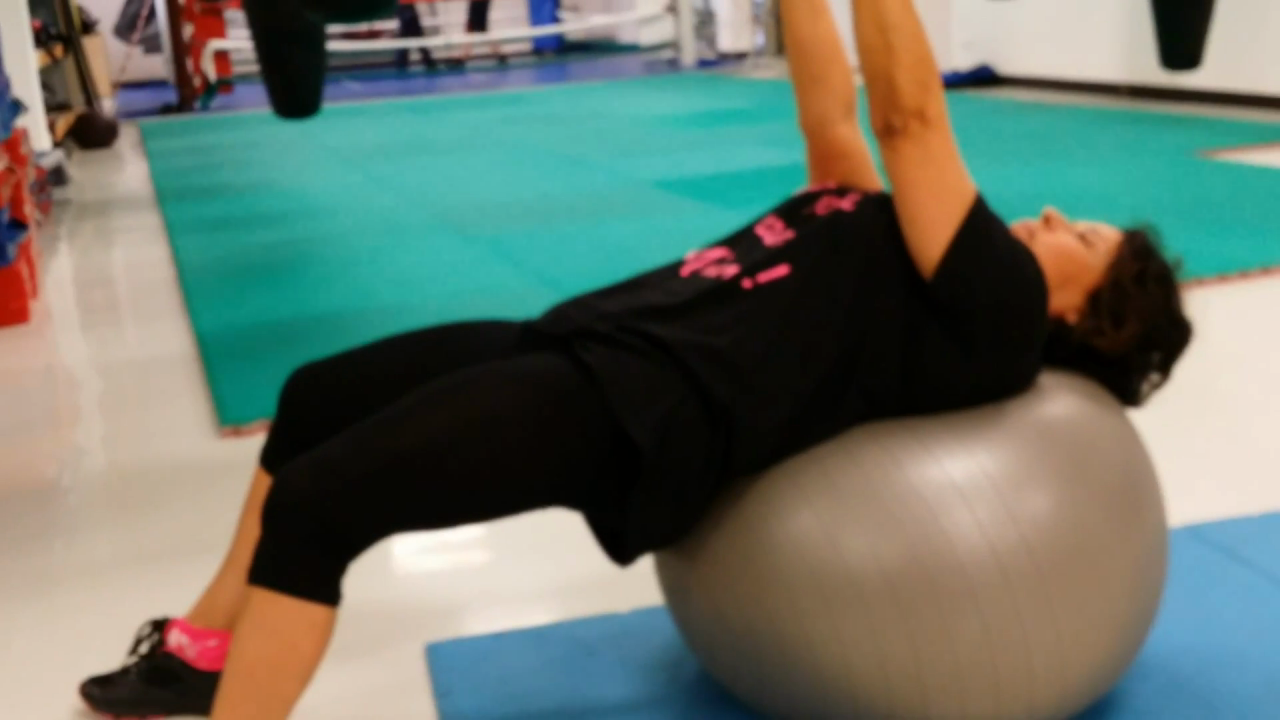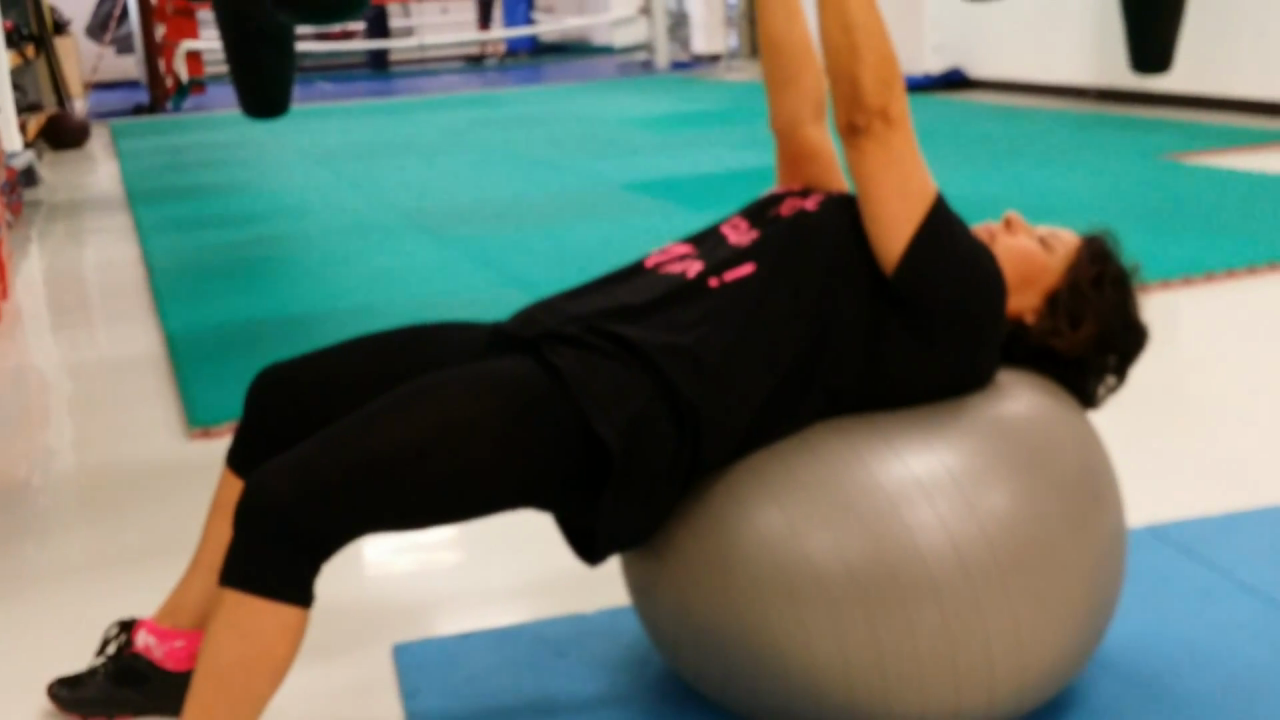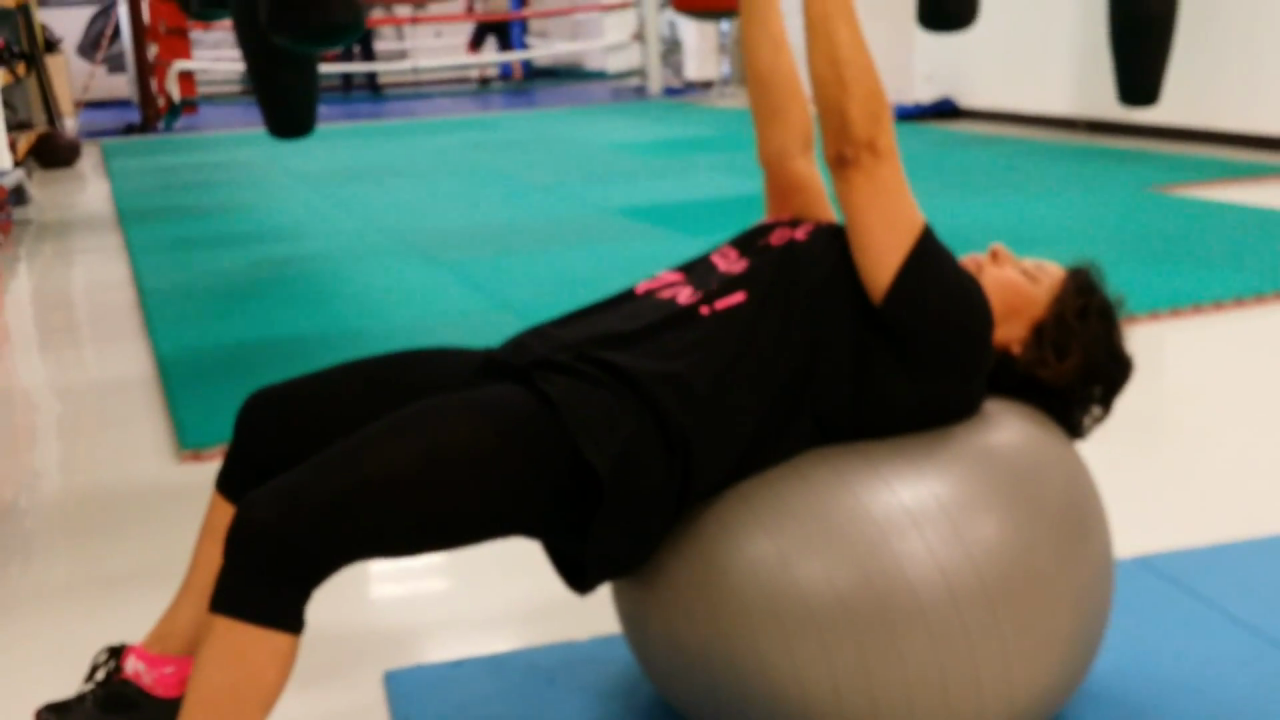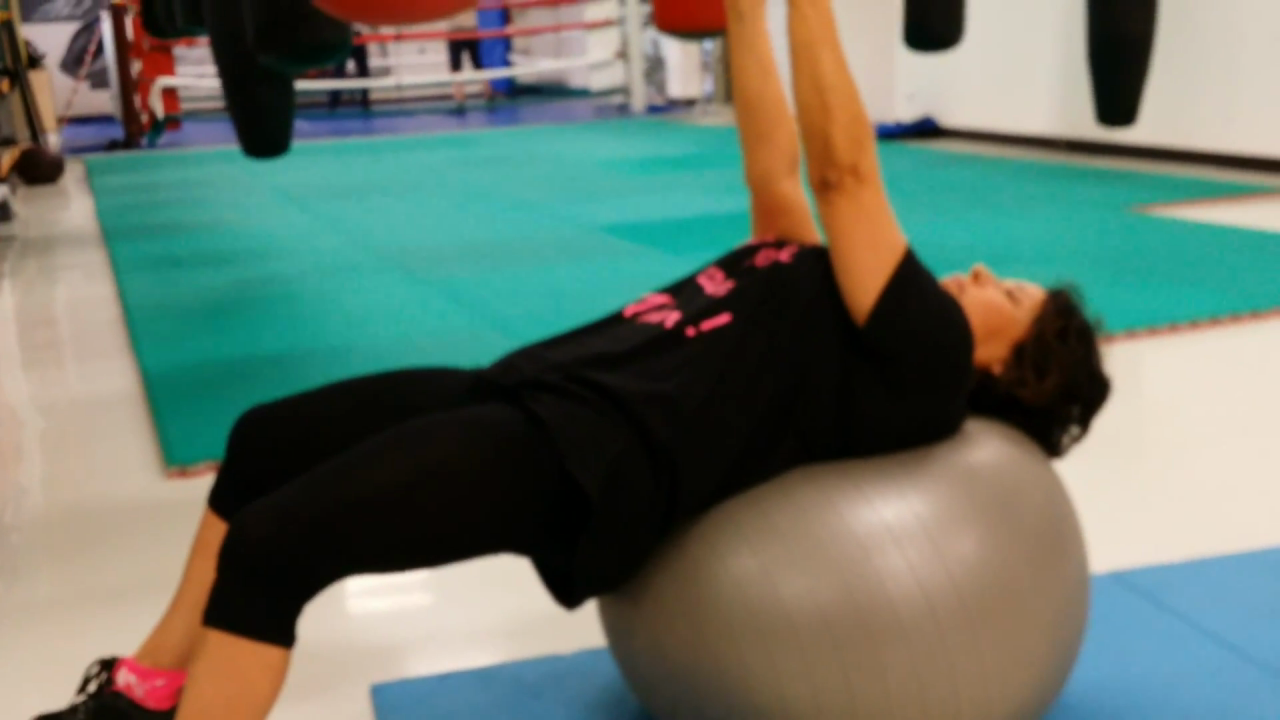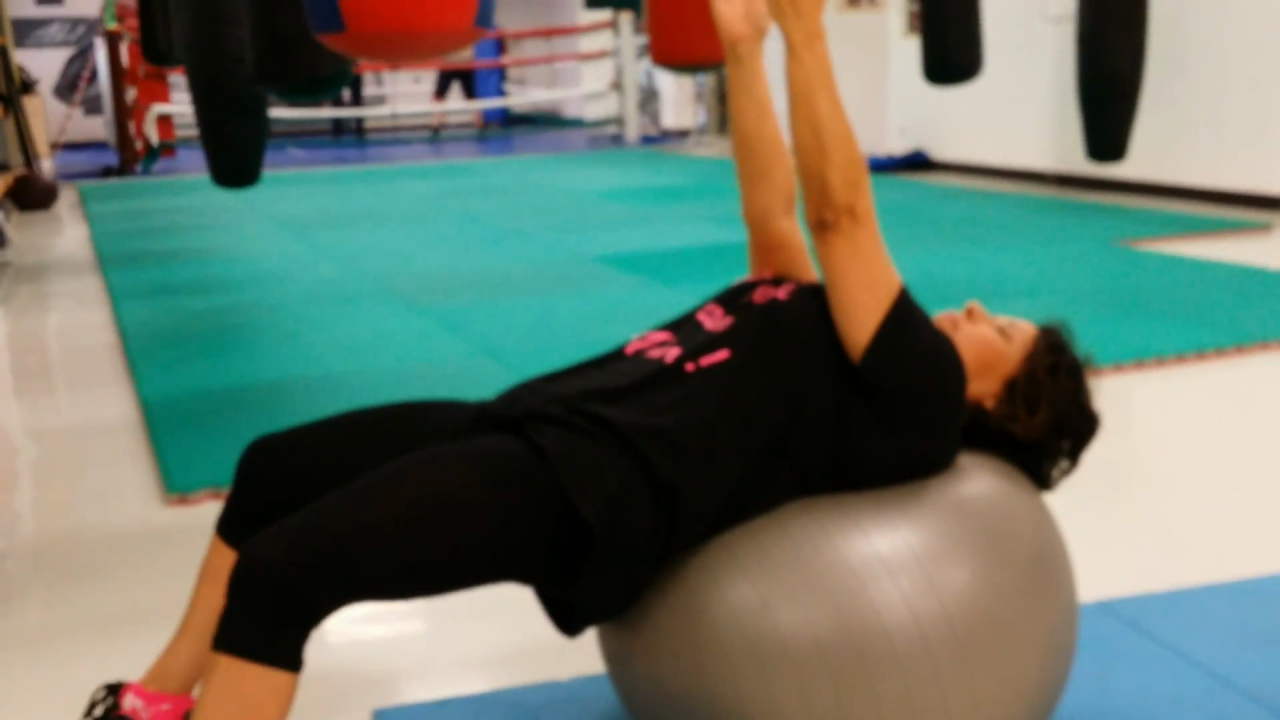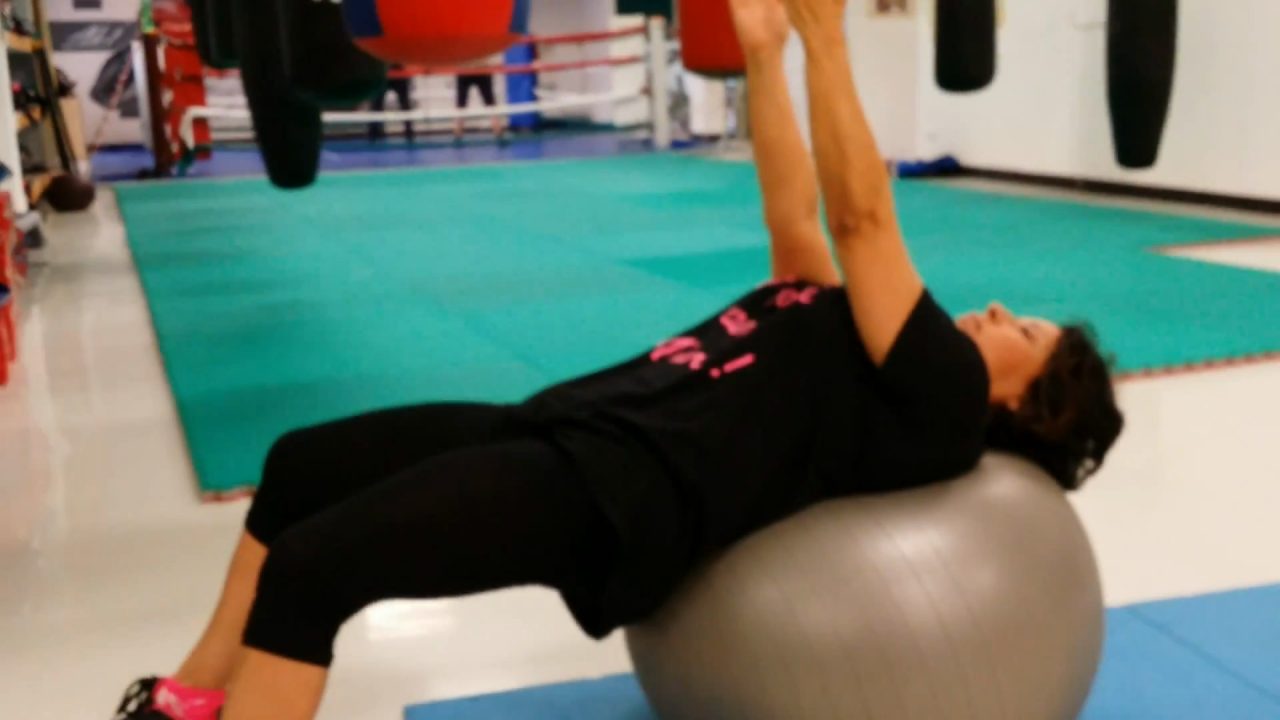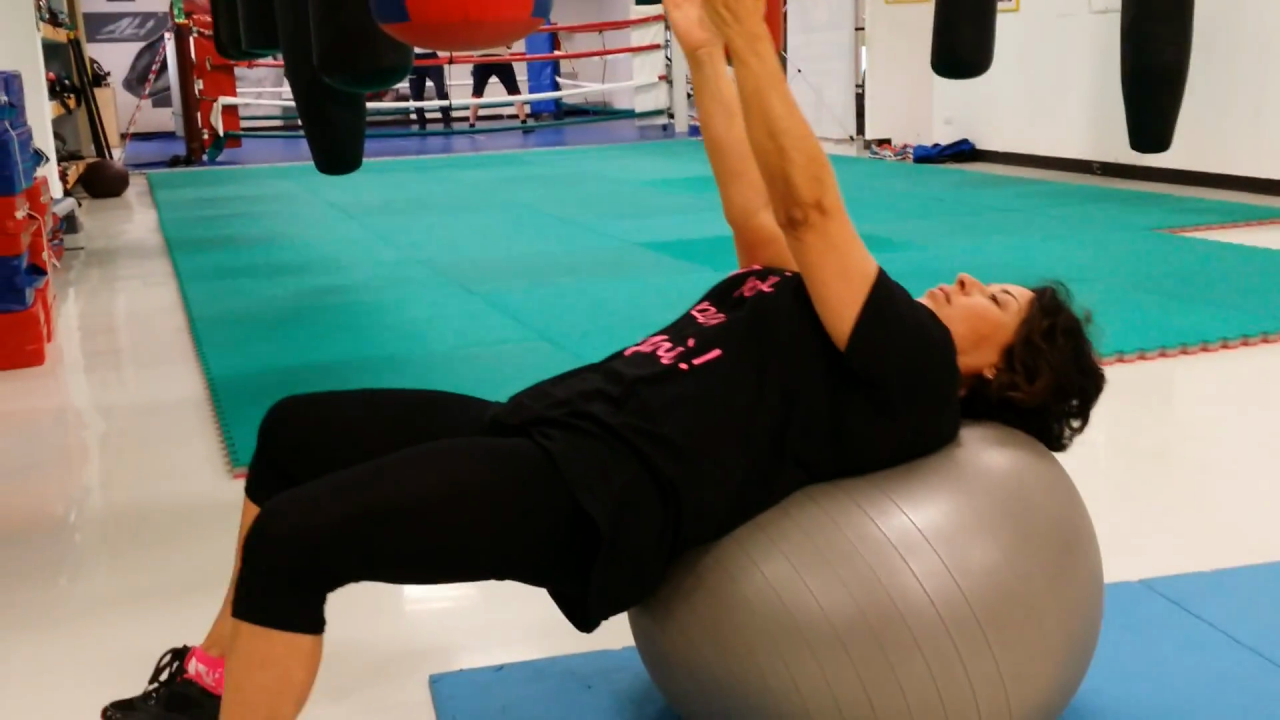
dt=0.7s
person 1, frame 1
left shoulder: (997, 311)
right shoulder: (910, 253)
left elbow: (909, 116)
right elbow: (829, 114)
left hip: (648, 410)
right hip: (594, 343)
left knee: (316, 505)
right knee: (313, 400)
person 1, frame 2
left shoulder: (956, 310)
right shoulder: (880, 257)
left elbow: (871, 117)
right elbow: (803, 114)
left hip: (615, 411)
right hip: (560, 347)
left knee: (289, 507)
right knee: (280, 401)
person 1, frame 3
left shoulder: (941, 340)
right shoulder: (862, 280)
left elbow: (860, 146)
right elbow: (790, 146)
left hip: (601, 440)
right hip: (554, 375)
left knee: (281, 530)
right knee: (270, 423)
person 1, frame 4
left shoulder: (927, 358)
right shoulder: (855, 310)
left elbow: (842, 173)
right elbow: (777, 174)
left hip: (592, 456)
right hip: (545, 394)
left knee: (275, 547)
right knee: (262, 442)
person 1, frame 5
left shoulder: (919, 400)
right shoulder: (837, 338)
left elbow: (841, 215)
right elbow: (774, 215)
left hip: (592, 488)
right hip: (544, 429)
left knee: (281, 571)
right knee: (272, 469)
person 1, frame 6
left shoulder: (945, 397)
right shoulder: (862, 344)
left elbow: (861, 220)
right elbow: (794, 216)
left hip: (617, 494)
right hip: (570, 433)
left knee: (309, 569)
right knee: (299, 466)
person 1, frame 7
left shoulder: (915, 374)
right shoulder: (849, 335)
left elbow: (810, 212)
right elbow: (757, 210)
left hip: (597, 494)
right hip: (555, 432)
left knee: (291, 538)
right knee: (295, 430)
